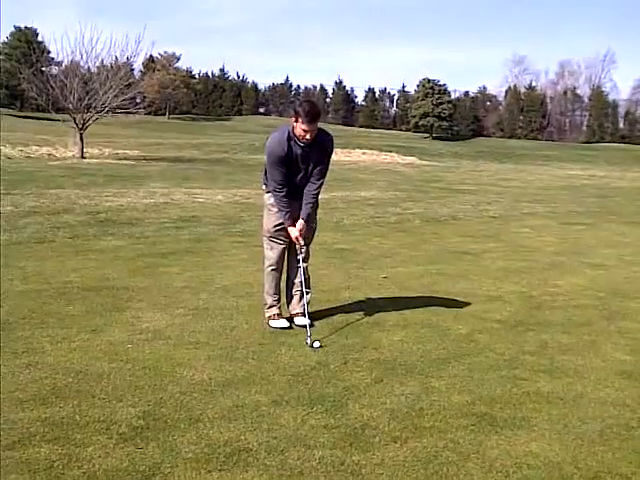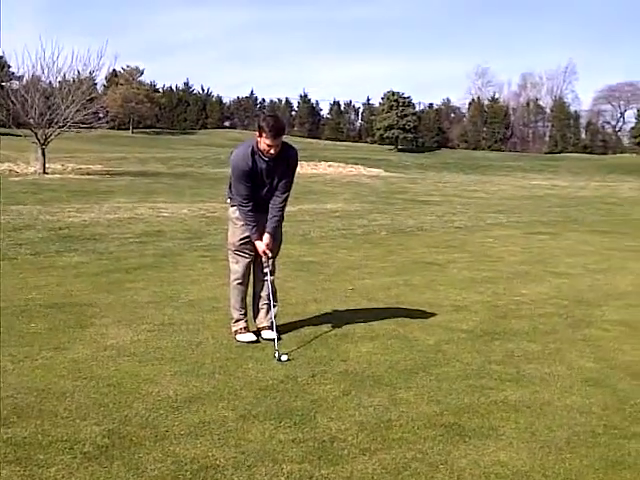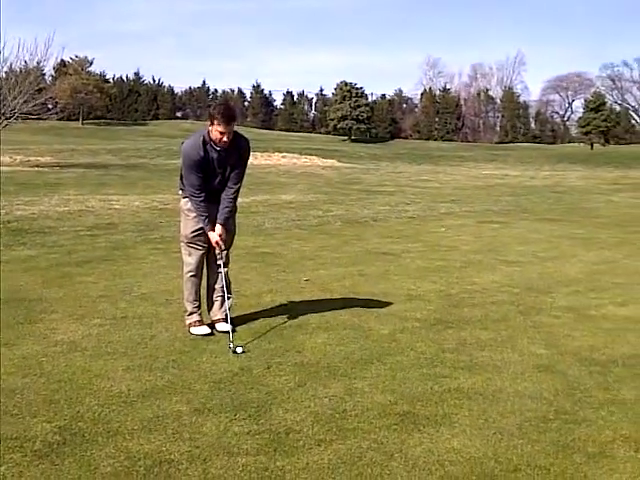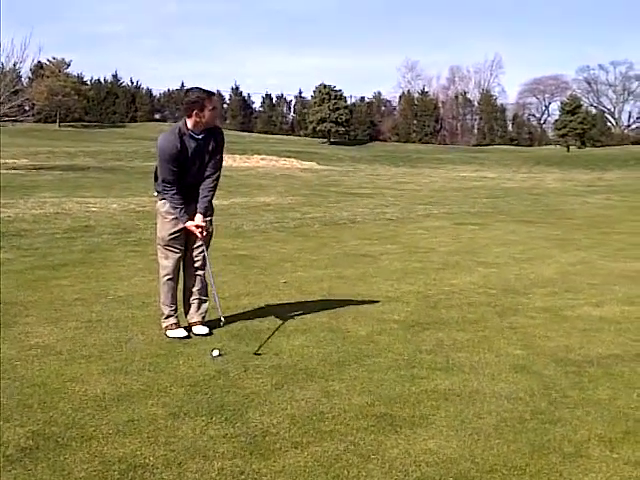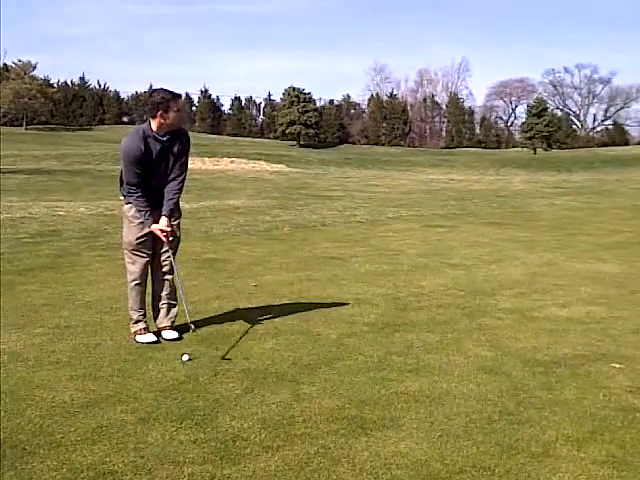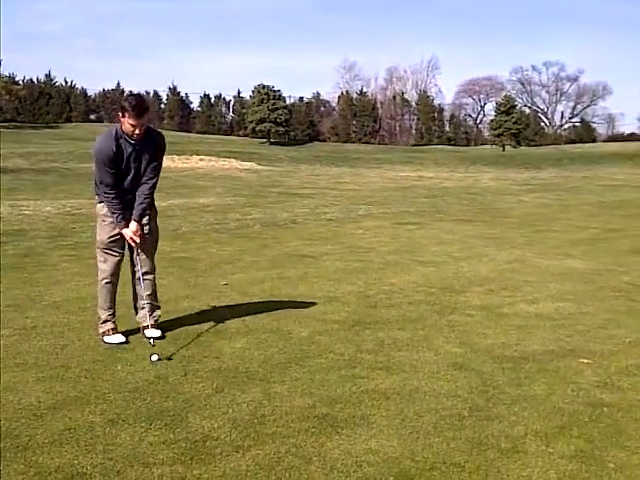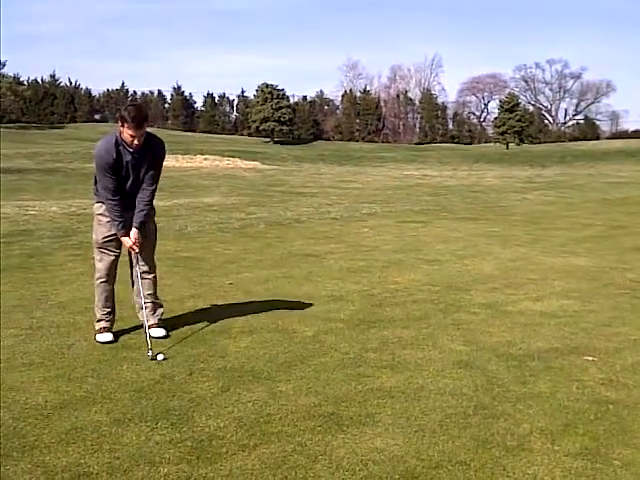
dt=0.7s
person 1, frame 1
left shoulder: (325, 141)
right shoulder: (277, 143)
left elbow: (315, 182)
right elbow: (279, 187)
left wrist: (303, 218)
right wrist: (289, 223)
left hip: (306, 198)
right hip: (277, 197)
left knee: (302, 255)
right knee: (275, 255)
left ankle: (298, 308)
right ankle: (272, 310)
person 1, frame 2
left shoulder: (289, 155)
right shoulder: (241, 157)
left elbow: (280, 196)
right elbow: (244, 201)
left wrist: (269, 232)
right wrist: (256, 237)
left hip: (272, 212)
right hip: (243, 211)
left knee: (267, 268)
right knee: (240, 268)
left ankle: (264, 321)
right ankle: (239, 324)
person 1, frame 3
left shoulder: (241, 145)
right shoulder: (192, 147)
left elbow: (232, 187)
right elbow: (196, 192)
left wrist: (221, 222)
right wrist: (208, 228)
left hip: (224, 203)
right hip: (195, 203)
left knee: (221, 260)
right knee: (194, 261)
left ankle: (219, 313)
right ankle: (193, 316)
person 1, frame 4
left shoulder: (215, 136)
right shoulder: (169, 141)
left elbow: (211, 177)
right elbow: (169, 186)
left wrist: (201, 213)
right wrist: (185, 219)
left hip: (200, 204)
right hip: (172, 204)
left knee: (198, 263)
right knee: (170, 264)
left ankle: (196, 316)
right ankle: (169, 319)
person 1, frame 5
left shoulder: (181, 138)
right shoulder: (133, 143)
left elbow: (176, 179)
right elbow: (134, 188)
left wrist: (166, 216)
right wrist: (150, 222)
left hip: (167, 208)
right hip: (138, 208)
left knee: (165, 267)
right knee: (138, 269)
left ankle: (165, 320)
right ankle: (138, 324)
person 1, frame 6
left shoulder: (156, 140)
right shoulder: (105, 143)
left elbow: (148, 182)
right elbow: (108, 189)
left wrist: (136, 219)
right wrist: (122, 225)
left hip: (142, 207)
right hip: (111, 208)
left knee: (145, 266)
right knee: (109, 268)
left ankle: (148, 319)
right ankle: (107, 325)
person 1, frame 7
left shoulder: (156, 146)
right shoulder: (105, 149)
left elbow: (147, 189)
right elbow: (110, 195)
left wrist: (136, 227)
right wrist: (122, 233)
left hip: (141, 208)
right hip: (108, 209)
left knee: (146, 265)
right knee: (105, 268)
left ankle: (152, 319)
right ankle: (103, 323)
